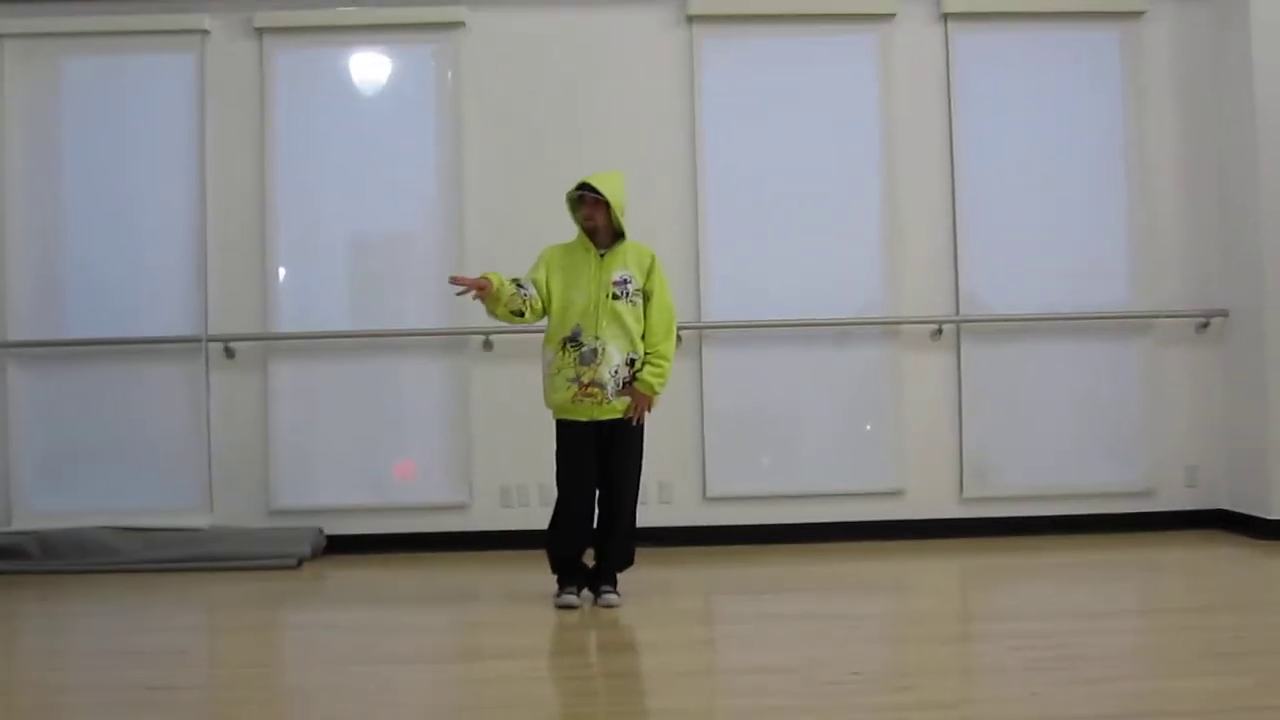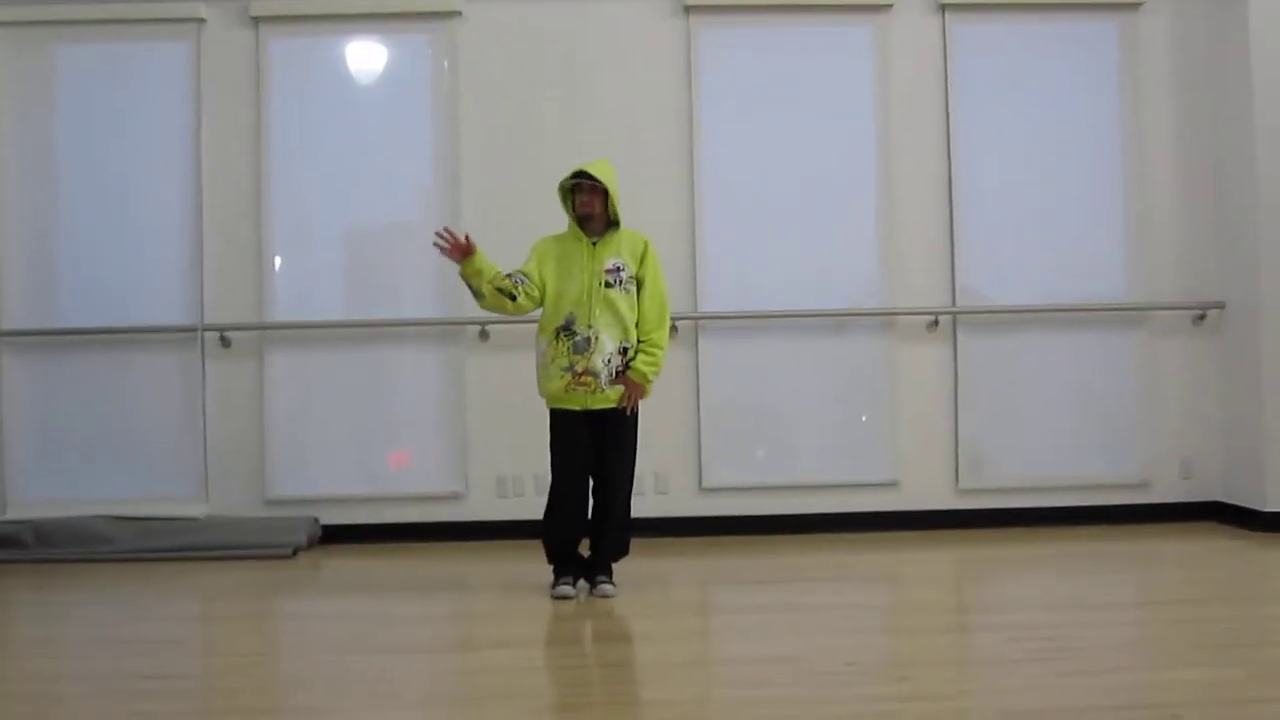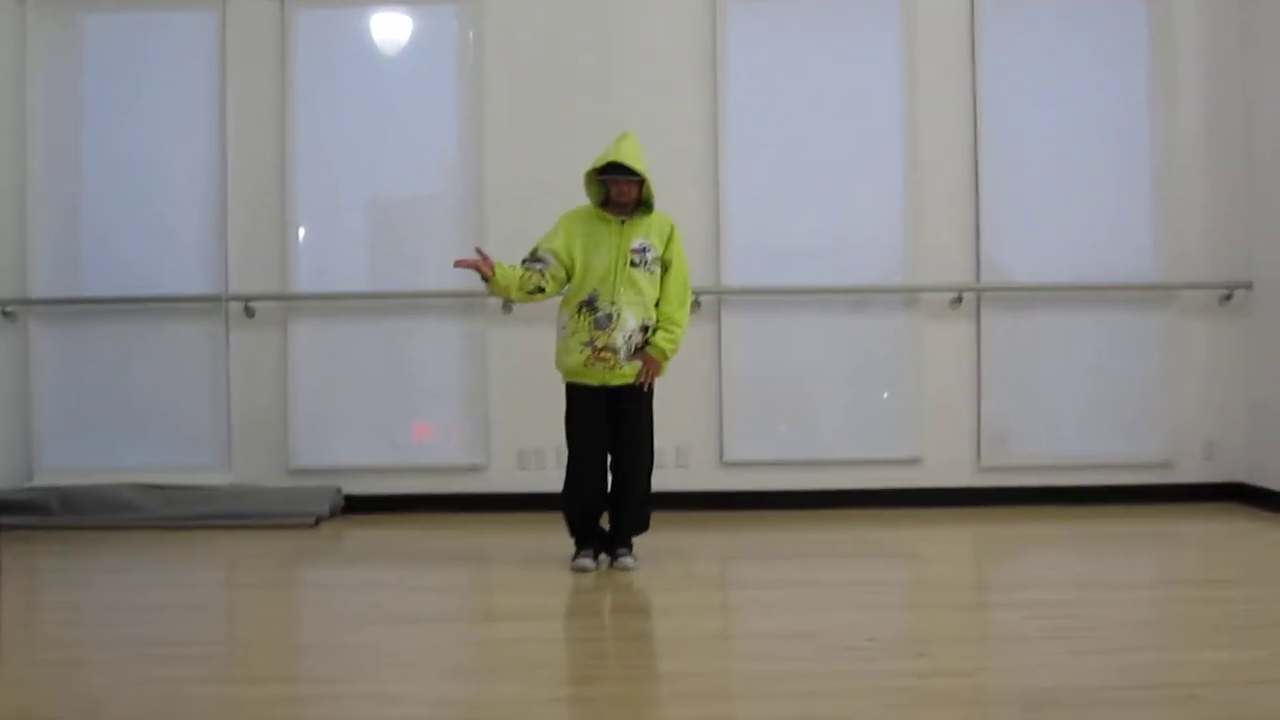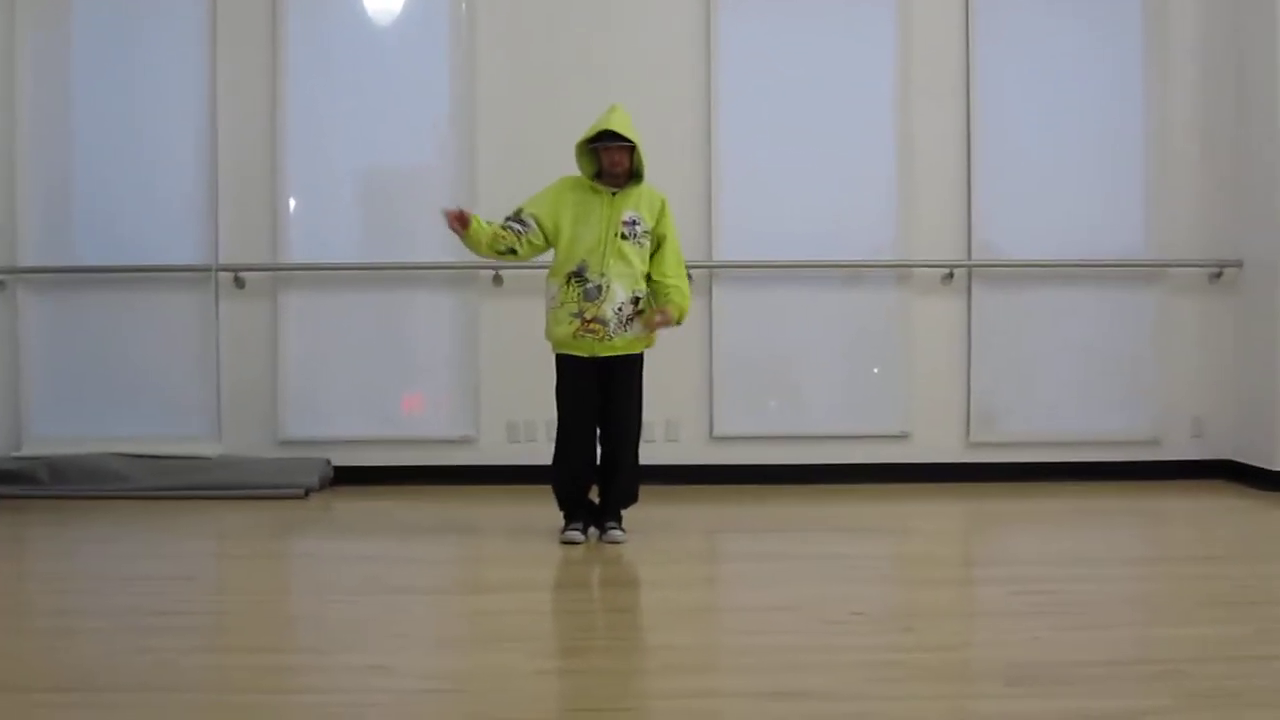
dt=0.3s
person 1, frame 1
left shoulder: (643, 260)
right shoulder: (556, 258)
left elbow: (661, 329)
right elbow: (524, 304)
left wrist: (649, 384)
right wrist: (492, 288)
left hip: (625, 402)
right hip: (574, 402)
left knee: (620, 495)
right knee: (573, 494)
left ankle: (607, 574)
right ankle: (569, 575)
person 1, frame 2
left shoulder: (637, 247)
right shoulder: (549, 249)
left elbow: (655, 317)
right elbow: (516, 296)
left wrist: (642, 372)
right wrist: (473, 265)
left hip: (618, 392)
right hip: (567, 392)
left knee: (615, 484)
right knee: (567, 484)
left ankle: (602, 564)
right ankle: (565, 565)
person 1, frame 3
left shoulder: (662, 228)
right shoulder: (575, 223)
left elbow: (675, 297)
right elbow: (540, 277)
left wrist: (660, 349)
right wrist: (497, 275)
left hip: (635, 369)
right hip: (585, 367)
left knee: (633, 459)
right knee: (585, 458)
left ankle: (622, 538)
right ankle: (586, 538)
person 1, frame 4
left shoulder: (652, 202)
right shoulder: (564, 193)
left elbow: (667, 266)
right elbow: (519, 237)
left wrist: (673, 306)
right wrist: (474, 230)
left hip: (627, 341)
right hip: (574, 339)
left knee: (621, 433)
right knee: (575, 431)
left ankle: (611, 511)
right ankle: (575, 511)
